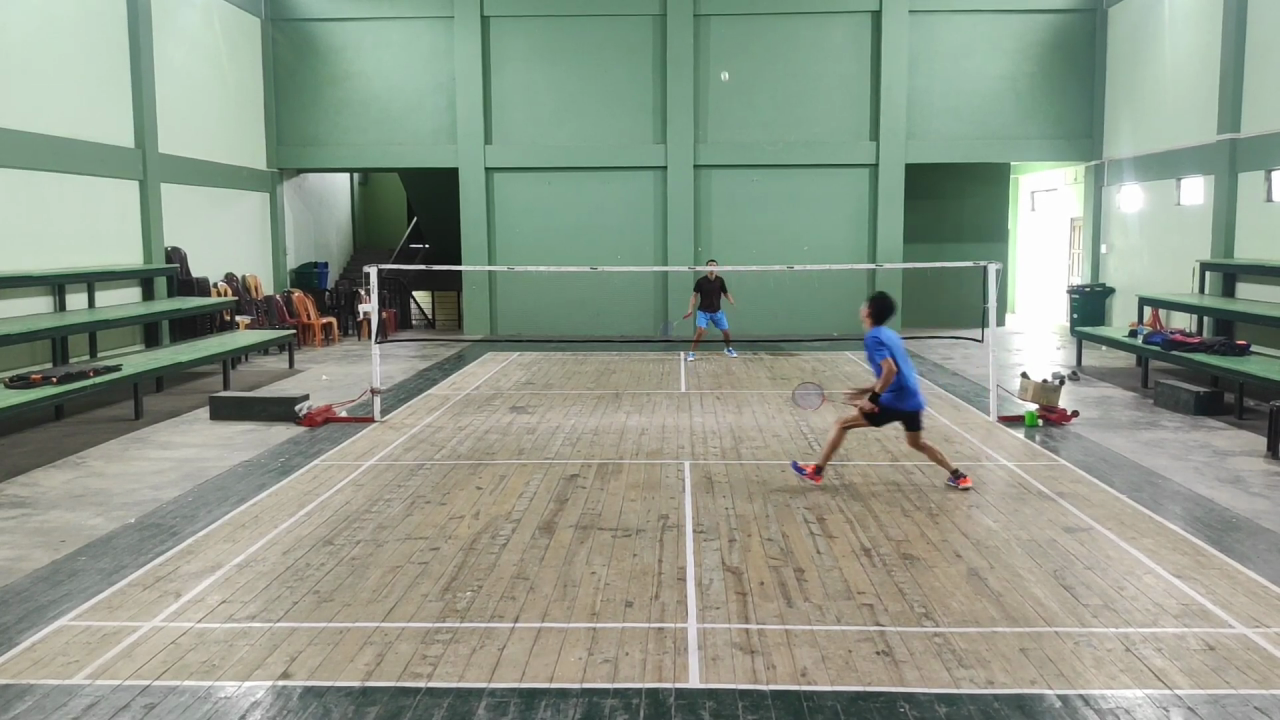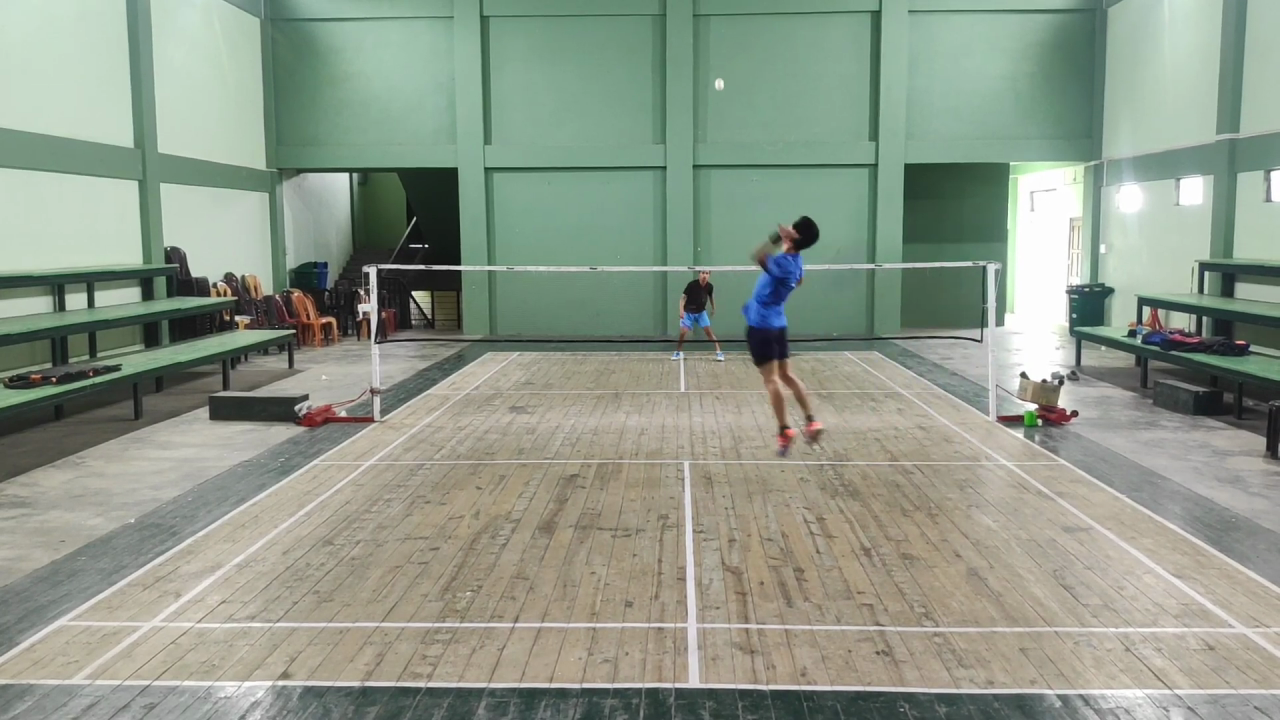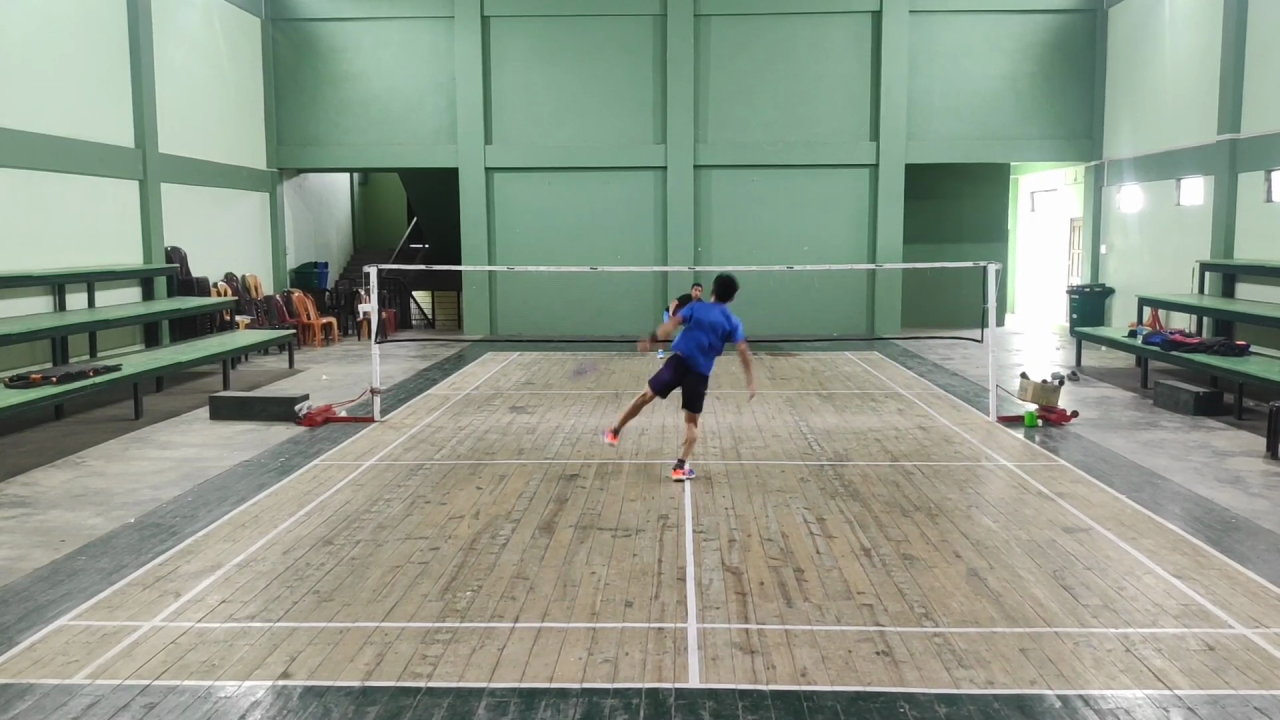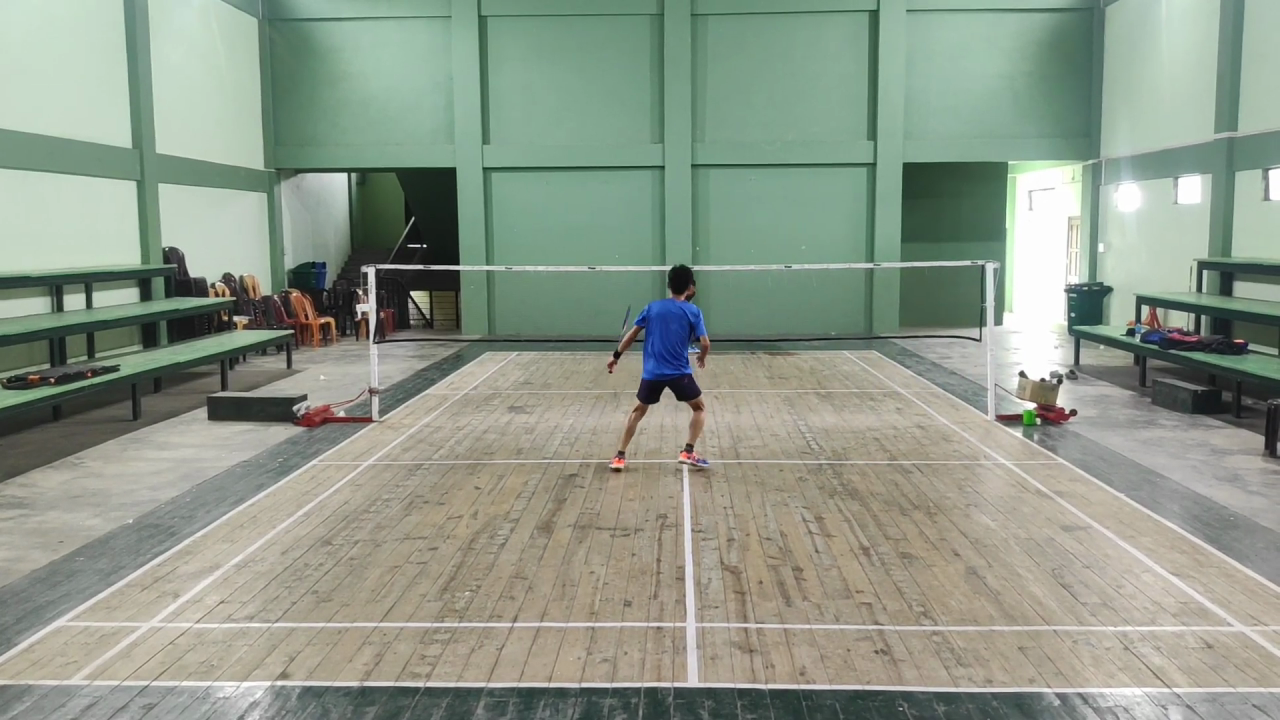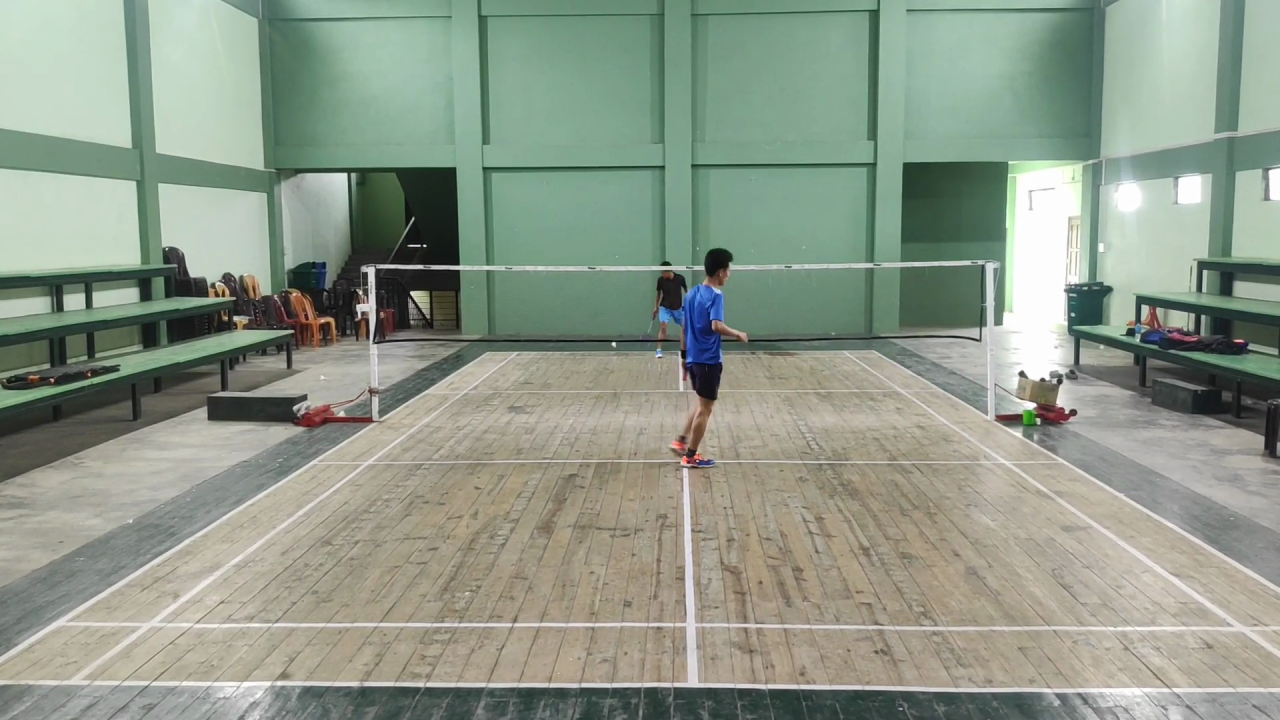
dt=0.4s
person 1, frame 1
left shoulder: (875, 339)
right shoulder: (891, 335)
left elbow: (890, 370)
left wrist: (873, 398)
right wrist: (867, 391)
left hip: (899, 402)
right hip: (914, 401)
left knee: (842, 425)
right knee: (916, 442)
left ankle: (816, 471)
right ankle: (958, 475)
person 1, frame 2
left shoulder: (784, 262)
right shoulder: (794, 262)
left elbow: (761, 258)
left wrist: (778, 239)
left hip: (761, 327)
right hip: (778, 327)
left knee: (771, 380)
right knee: (788, 376)
left ankle: (785, 431)
right ankle: (811, 422)
person 1, frame 3
left shoulder: (697, 306)
right shoulder: (733, 322)
left elbow: (674, 323)
right elbow: (743, 350)
left wrist: (653, 338)
right wrist: (750, 380)
left hip: (680, 363)
right hip: (700, 374)
left knee: (645, 398)
right knee: (692, 423)
left ankle: (615, 432)
right ankle: (681, 466)
person 1, frame 4
left shoulder: (653, 308)
right shoulder: (693, 312)
left elbow: (631, 334)
right elbow: (705, 343)
left wrist: (616, 356)
right wrist: (701, 359)
left hip: (652, 372)
right hip: (679, 373)
left knee: (638, 412)
right knee: (699, 408)
left ankle: (620, 457)
right ankle: (688, 452)
person 1, frame 5
left shoulder: (691, 294)
right shoulder: (714, 296)
left elbow: (686, 328)
right elbow: (716, 326)
left wrist: (685, 355)
right wrist: (737, 334)
left hip: (695, 358)
right hip: (707, 360)
left knee: (703, 404)
right knee: (705, 407)
left ankle: (681, 440)
right ankle: (689, 455)
